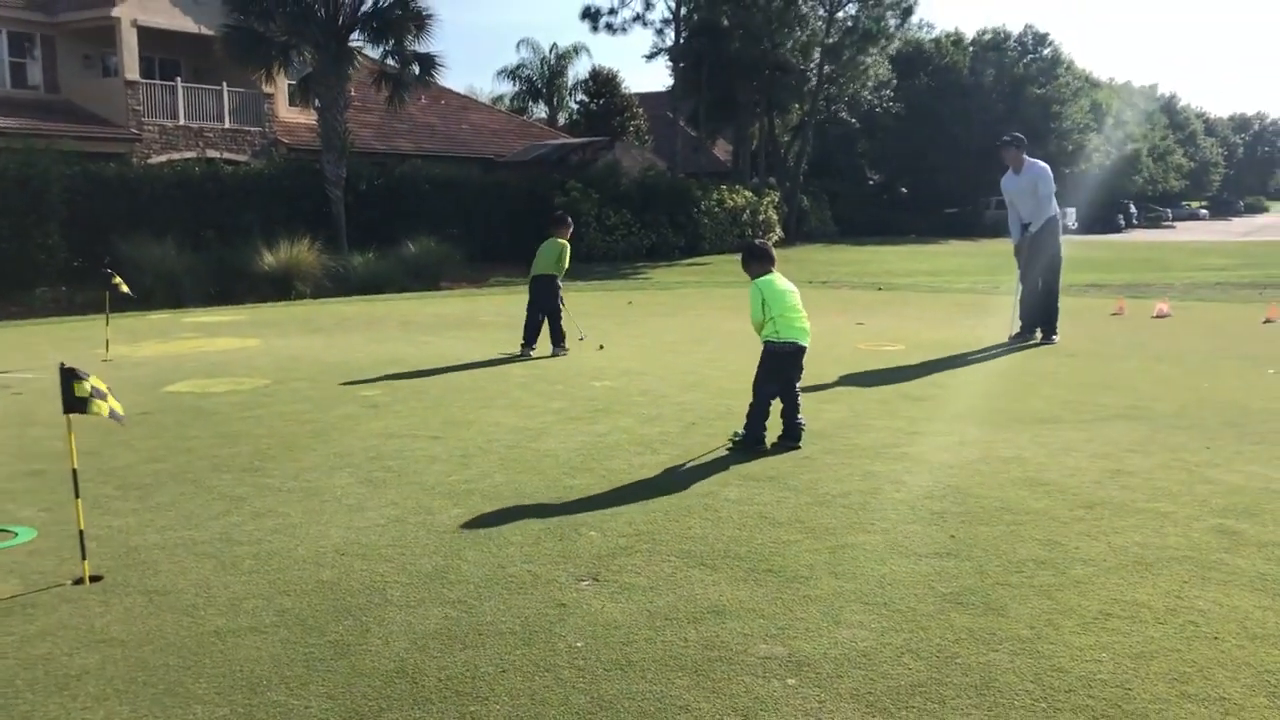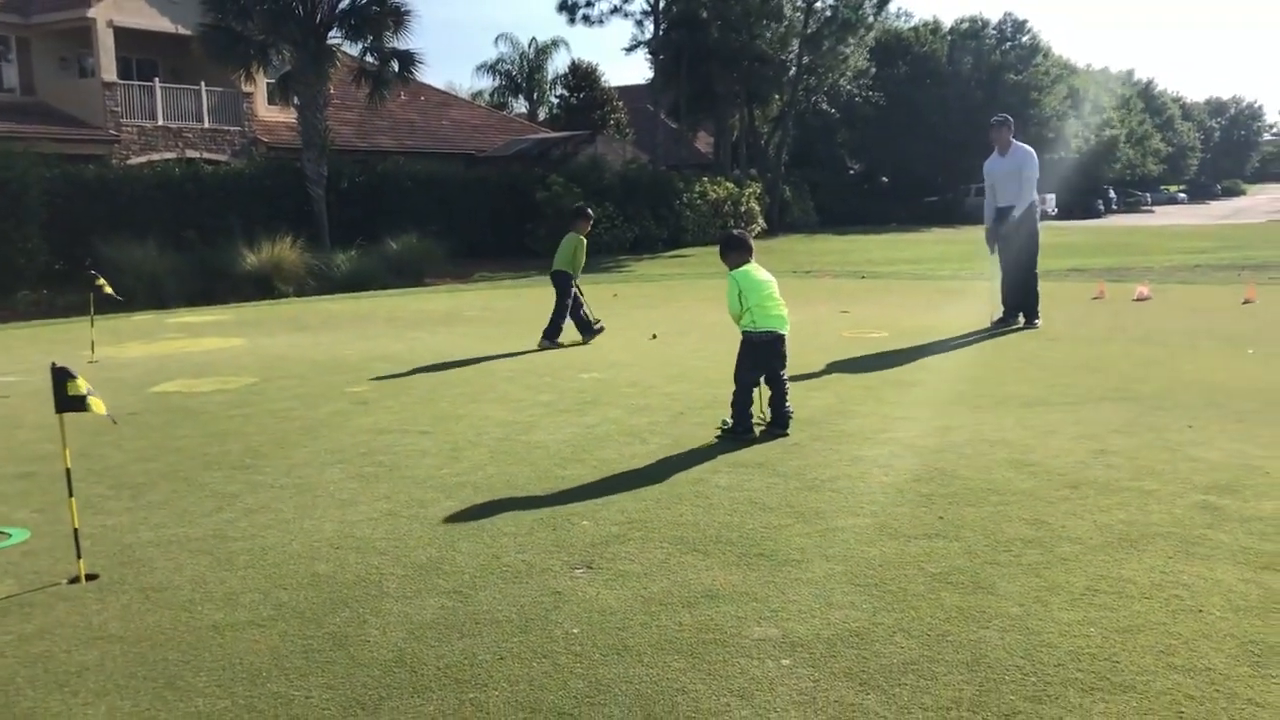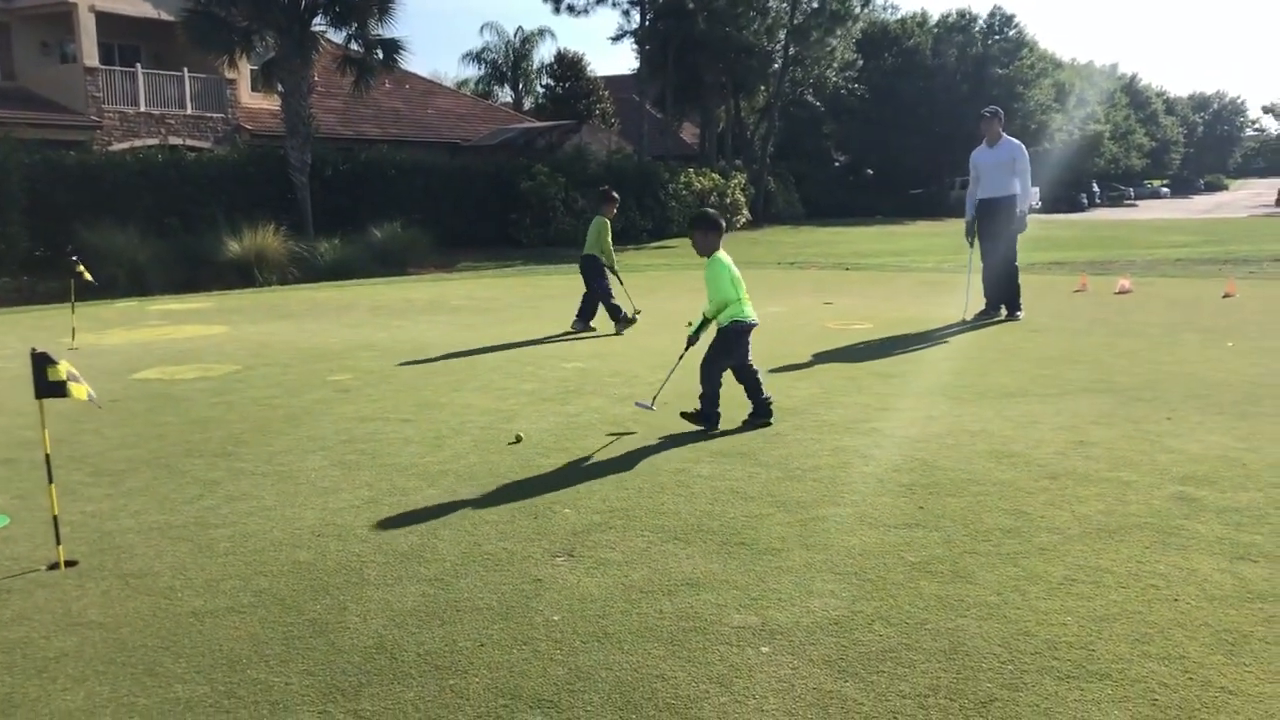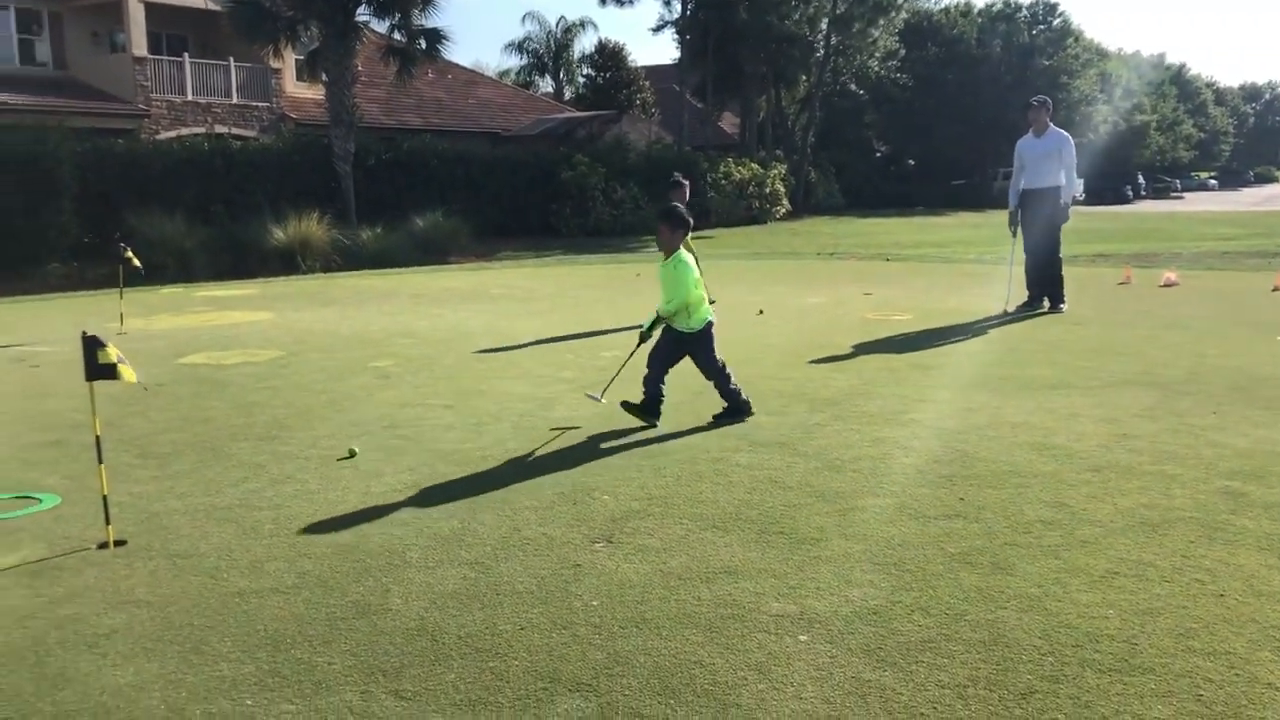
dt=0.5s
person 1, frame 1
left shoulder: (759, 285)
right shoulder: (788, 285)
left elbow: (757, 319)
right elbow: (792, 315)
left wrist: (765, 335)
left hip: (778, 344)
right hip: (799, 342)
left knee: (762, 391)
right knee: (790, 390)
left ankle: (754, 438)
right ankle: (792, 435)
person 1, frame 2
left shoulder: (735, 276)
right shoulder: (766, 275)
left elbow: (734, 310)
left wrist: (744, 324)
left hip: (756, 334)
right hip: (779, 331)
left knee: (744, 380)
right knee: (777, 379)
left ankle: (741, 426)
right ankle: (780, 422)
person 1, frame 3
left shoulder: (717, 262)
right shoulder: (719, 261)
left elbow: (723, 297)
right elbow: (720, 299)
left wrist: (707, 315)
right wrist: (697, 331)
left hip: (734, 324)
right hip: (741, 322)
left knee: (710, 368)
right knee: (743, 368)
left ankle: (708, 414)
right ankle: (762, 411)
person 1, frame 4
left shoulder: (683, 263)
right shoulder: (668, 262)
left elbow: (691, 298)
left wrist: (661, 314)
right wrist: (650, 326)
left hip: (697, 326)
right hip: (676, 326)
left knee: (713, 369)
right knee: (656, 362)
left ankle: (739, 406)
right ankle: (650, 408)
person 2, frame 1
left shoulder: (1040, 170)
right shoulder: (1006, 180)
left elbow: (1046, 205)
right elbow: (1013, 212)
left wrist: (1030, 234)
right wrist: (1017, 241)
left hip: (1047, 226)
right hip: (1027, 230)
left knee: (1049, 280)
right knee: (1028, 281)
left ankle: (1050, 330)
right ankle: (1028, 327)
person 2, frame 2
left shoulder: (1026, 154)
right shoulder: (990, 163)
left elbow: (1029, 189)
right elbow: (990, 195)
left wrist: (1014, 216)
right wrist: (989, 225)
left hip: (1024, 213)
right hip: (1003, 215)
left knee: (1027, 266)
right knee: (1008, 268)
left ankle: (1032, 315)
right ankle: (1010, 313)
person 2, frame 3
left shoulder: (1015, 148)
right shoulder: (977, 154)
left elbow: (1024, 181)
right elbow: (973, 186)
left wrist: (1023, 211)
right wrist: (969, 218)
left hip: (1007, 205)
right hip: (984, 208)
left knee: (1007, 258)
right knee: (989, 260)
left ankle: (1014, 307)
right ankle: (993, 305)
person 2, frame 4
left shoulder: (1062, 139)
right shoulder: (1022, 143)
left elbow: (1070, 172)
right elbow: (1016, 176)
left wrist: (1066, 203)
right wrist: (1012, 207)
left hip: (1052, 197)
right hip: (1028, 199)
left knee: (1051, 249)
right knee: (1032, 251)
left ankle: (1057, 299)
right ankle: (1035, 297)
